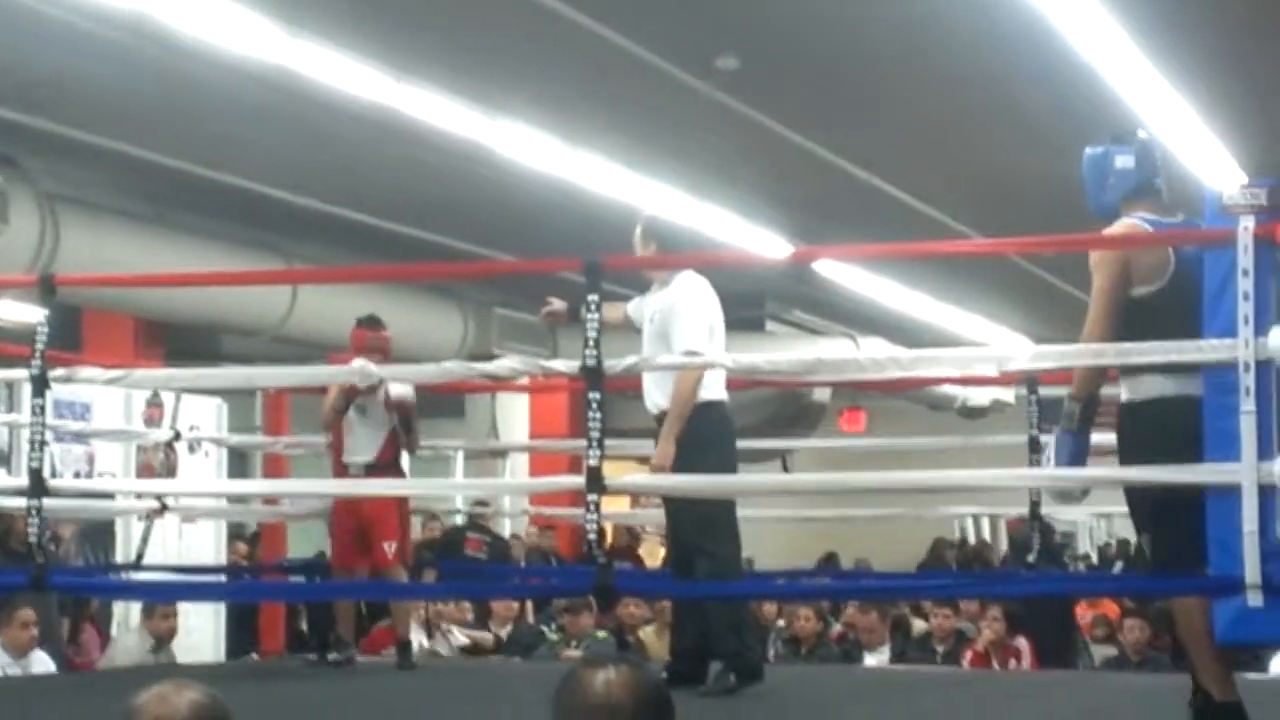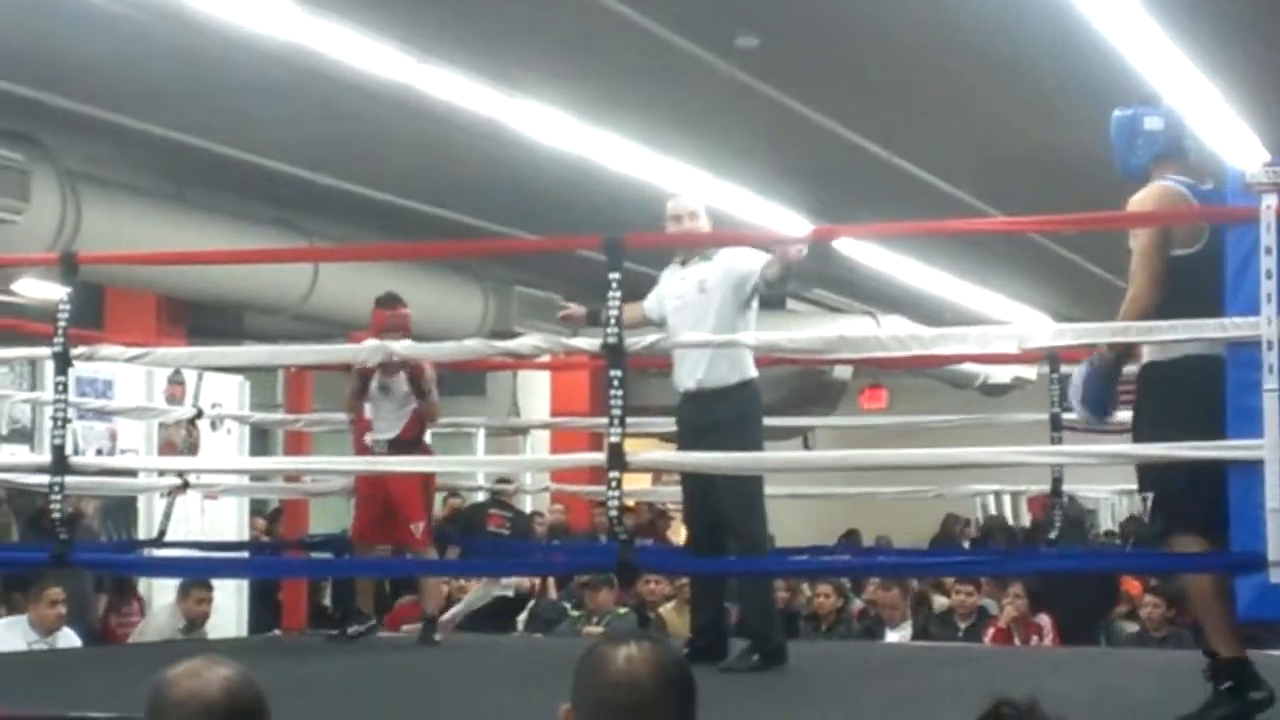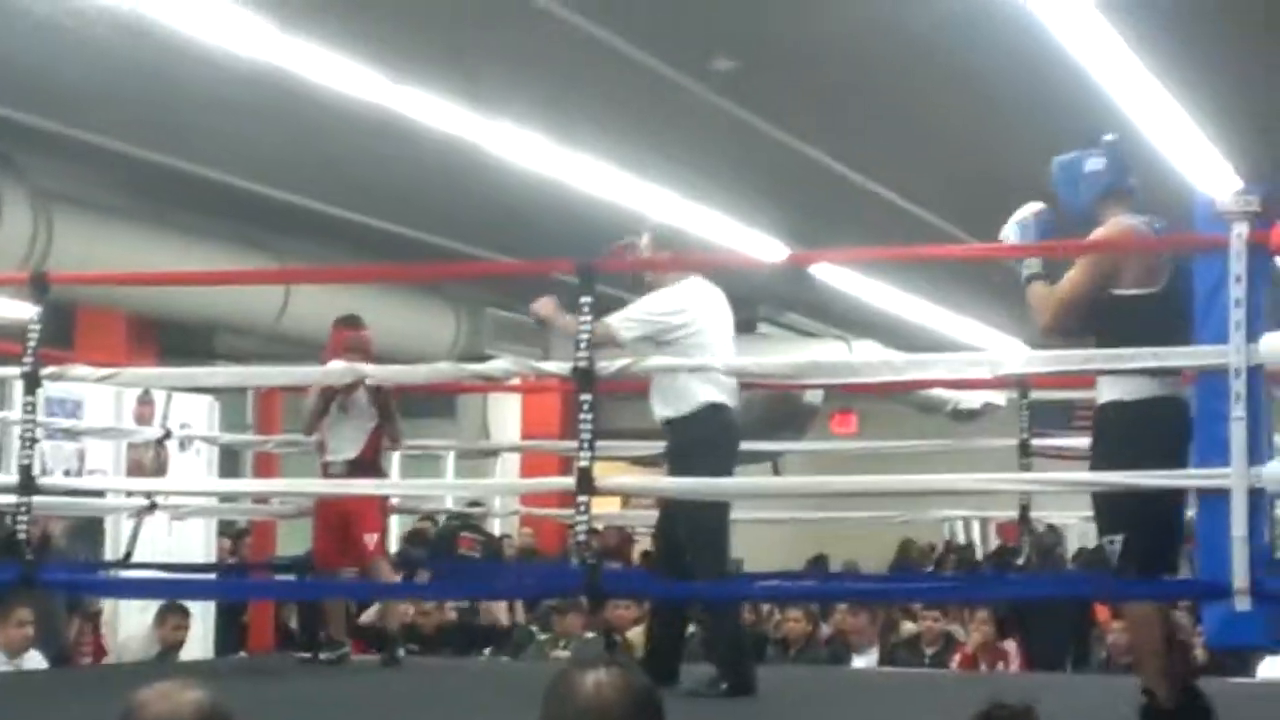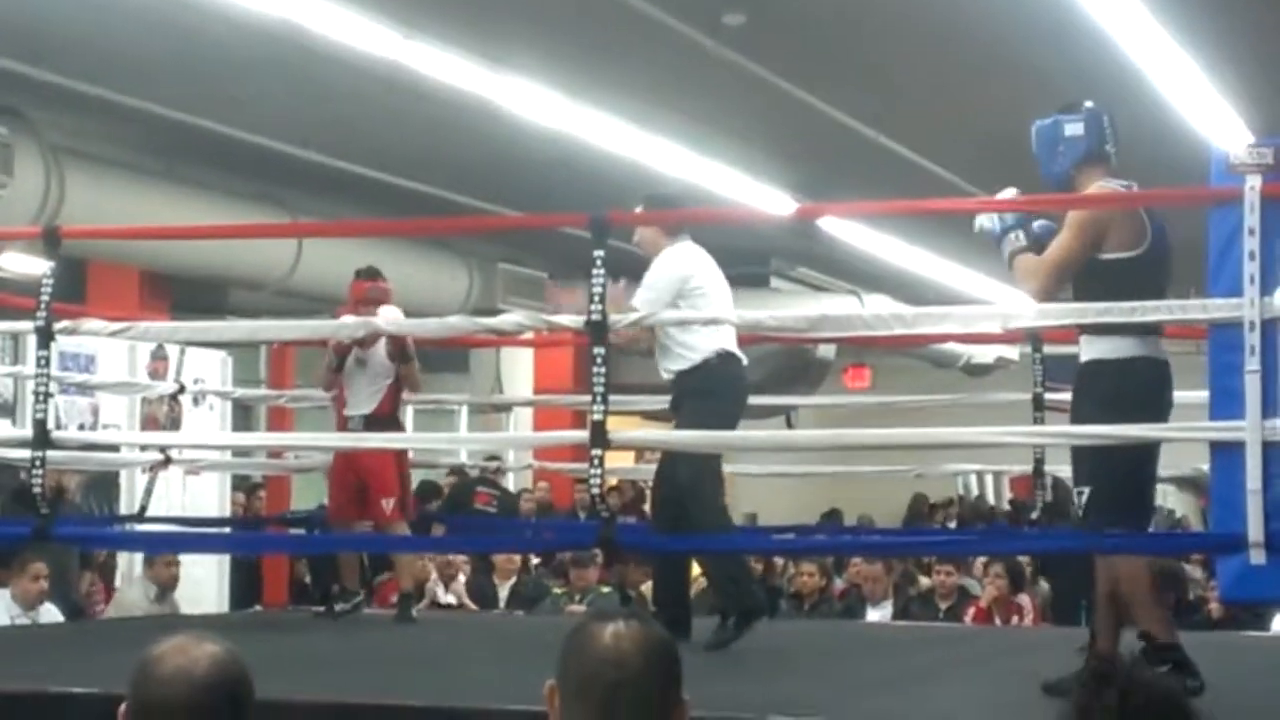
dt=0.5s
person 1, frame 1
left shoulder: (1118, 240)
right shoulder: (1199, 236)
left elbow: (1099, 342)
left wrist: (1073, 424)
left hip: (1154, 414)
right hip: (1210, 410)
left knee: (1178, 567)
right knee: (1198, 562)
person 1, frame 2
left shoulder: (1153, 201)
right shoulder: (1213, 202)
left elbow: (1143, 302)
left wrist: (1103, 366)
left hip: (1175, 376)
right hip: (1218, 374)
left knee: (1180, 532)
right knee: (1210, 529)
person 1, frame 3
left shoulder: (1112, 238)
right shoulder: (1161, 242)
left elbow: (1051, 318)
left wrist: (1031, 262)
right wrist: (1080, 297)
left hip: (1131, 417)
right hip: (1169, 413)
left knee: (1133, 574)
right knee: (1151, 569)
person 1, frame 4
left shoulder: (1098, 202)
right shoulder: (1135, 206)
left elbow: (1039, 286)
left wrist: (1013, 238)
right wrist: (1040, 236)
left hip: (1113, 377)
right hip: (1139, 376)
left knee: (1109, 526)
right knee: (1116, 526)
left ankle: (1167, 657)
right ankle: (1104, 660)
person 2, frame 1
left shoulder: (687, 291)
right shoulder: (659, 297)
left elbow: (692, 370)
right elbow: (622, 313)
left wrist: (667, 440)
right wrist: (571, 311)
left hip: (699, 429)
right hip: (680, 431)
left knee: (712, 545)
right knee: (684, 549)
left ankle: (740, 660)
right ankle: (689, 661)
person 2, frame 2
left shoulder: (733, 261)
right shoulder: (671, 277)
left elbow: (767, 271)
right elbow: (645, 312)
left wrist: (784, 257)
right wrist: (590, 315)
left hip: (733, 405)
right hip: (693, 407)
left knee: (743, 524)
right knee: (702, 528)
left ankle: (766, 643)
right ankle: (708, 639)
person 2, frame 3
left shoulder: (674, 301)
right shoulder: (702, 294)
left elbow: (600, 334)
left wrist: (553, 314)
left hip: (702, 432)
right hip: (696, 432)
left knee: (704, 552)
right knee: (669, 548)
left ankle: (734, 672)
right ankle: (661, 662)
person 2, frame 4
left shoulder: (672, 261)
right shoulder: (689, 261)
left elbow: (635, 332)
right elbow: (656, 335)
left hip: (710, 384)
right hip: (703, 386)
left knee: (694, 485)
right knee: (669, 495)
left ankle: (739, 602)
right ankle: (672, 616)
person 3, frame 1
left shoulder: (396, 388)
right shoulder: (343, 382)
left elbow: (411, 446)
right elbow: (326, 423)
left wrist: (406, 414)
right wrist: (347, 394)
left hip: (384, 483)
right hip: (348, 481)
left knee: (391, 564)
right knee: (342, 567)
left ankle: (404, 645)
right ankle: (344, 644)
person 3, frame 2
left shoulder: (419, 363)
right shoulder: (369, 360)
left elbow: (433, 414)
right elbow: (352, 409)
left wrist: (415, 376)
right wrist: (362, 375)
left hip: (410, 460)
right hip: (375, 458)
left knee: (421, 541)
right knee: (363, 539)
left ankle: (431, 623)
right ankle: (364, 615)
person 3, frame 3
left shoulder: (375, 385)
right shoulder: (323, 383)
left elbow: (394, 439)
right elbow: (308, 428)
left wrist: (386, 407)
right wrist: (326, 396)
left hip: (365, 481)
right hip: (331, 482)
left knee: (375, 558)
right knee: (327, 564)
left ankle: (393, 639)
right ankle: (337, 642)
person 3, frame 4
left shoulder: (393, 336)
right shoulder: (343, 335)
left elbow: (414, 385)
right elbow: (326, 385)
left wrist: (404, 351)
right wrist: (340, 352)
left hip: (384, 437)
right hip: (348, 436)
left knee: (392, 518)
right knee: (341, 518)
left ankle: (406, 599)
right ankle: (350, 592)
